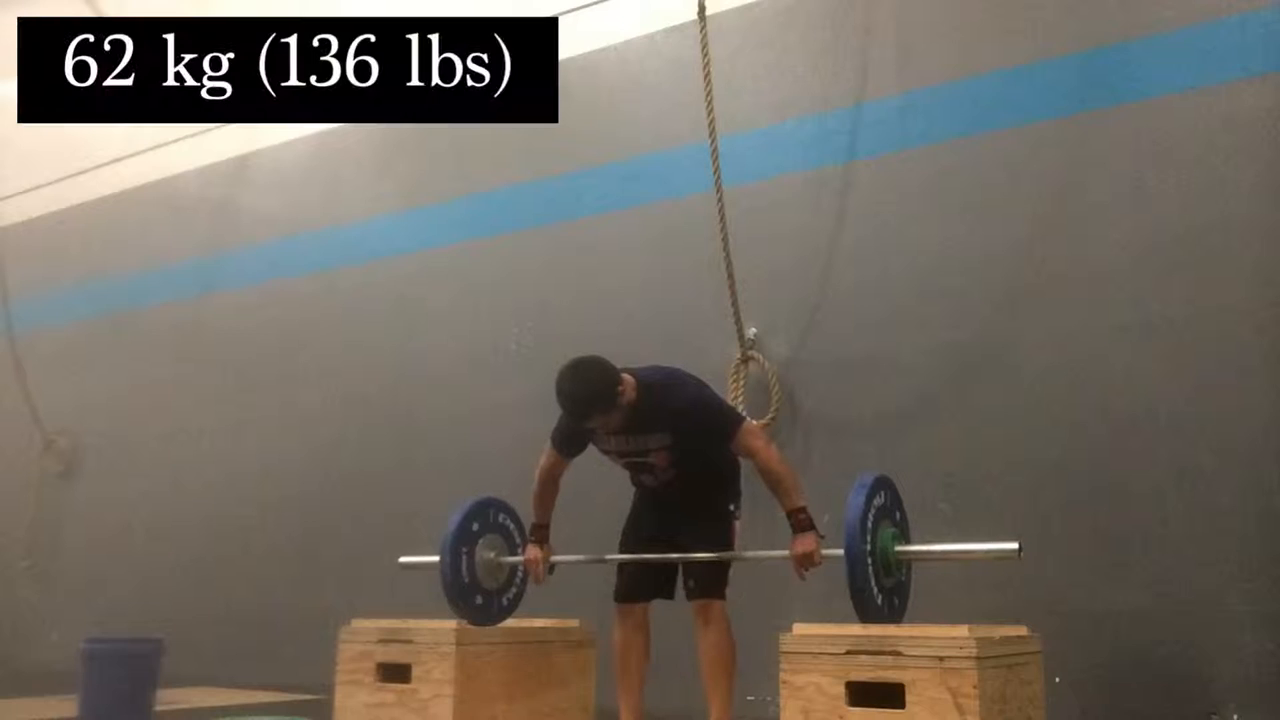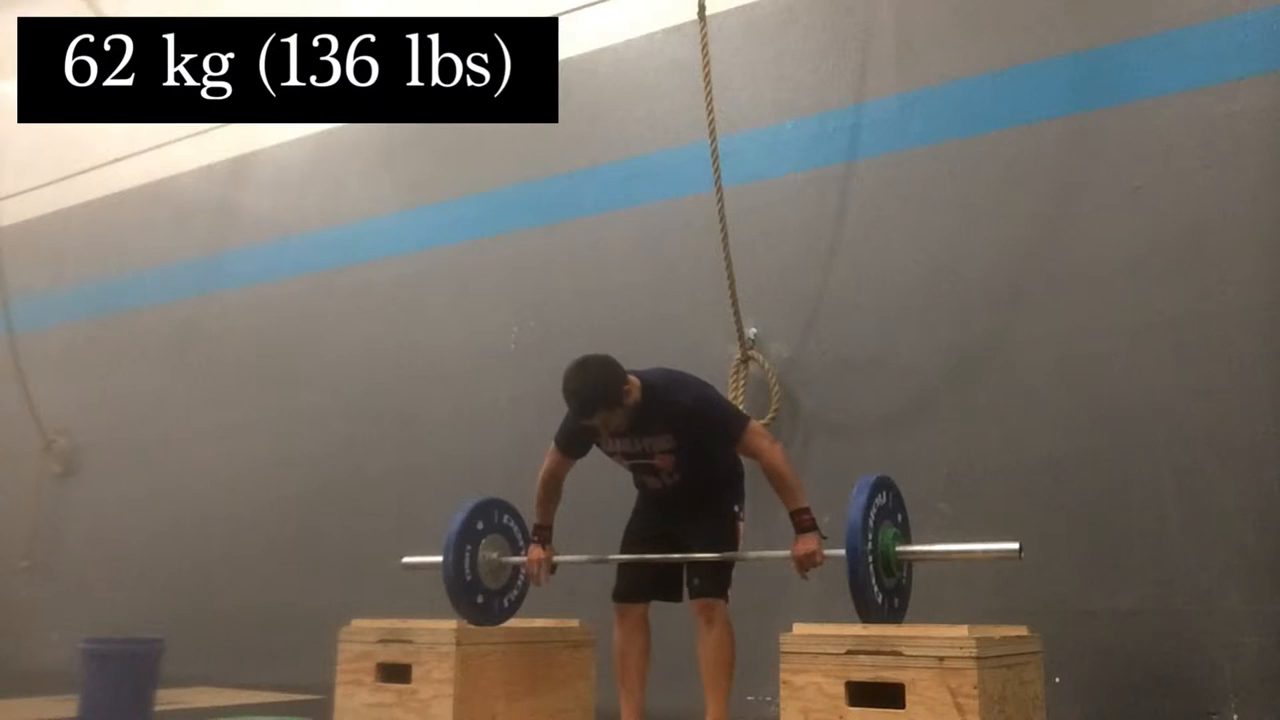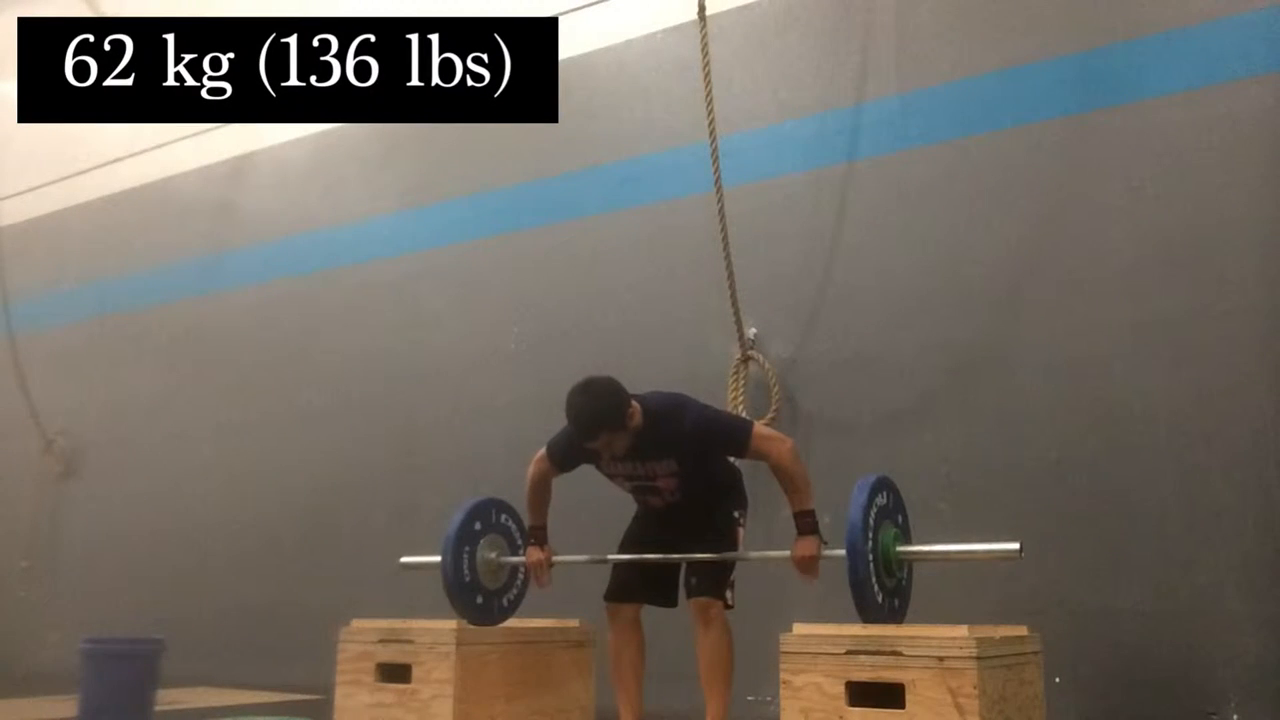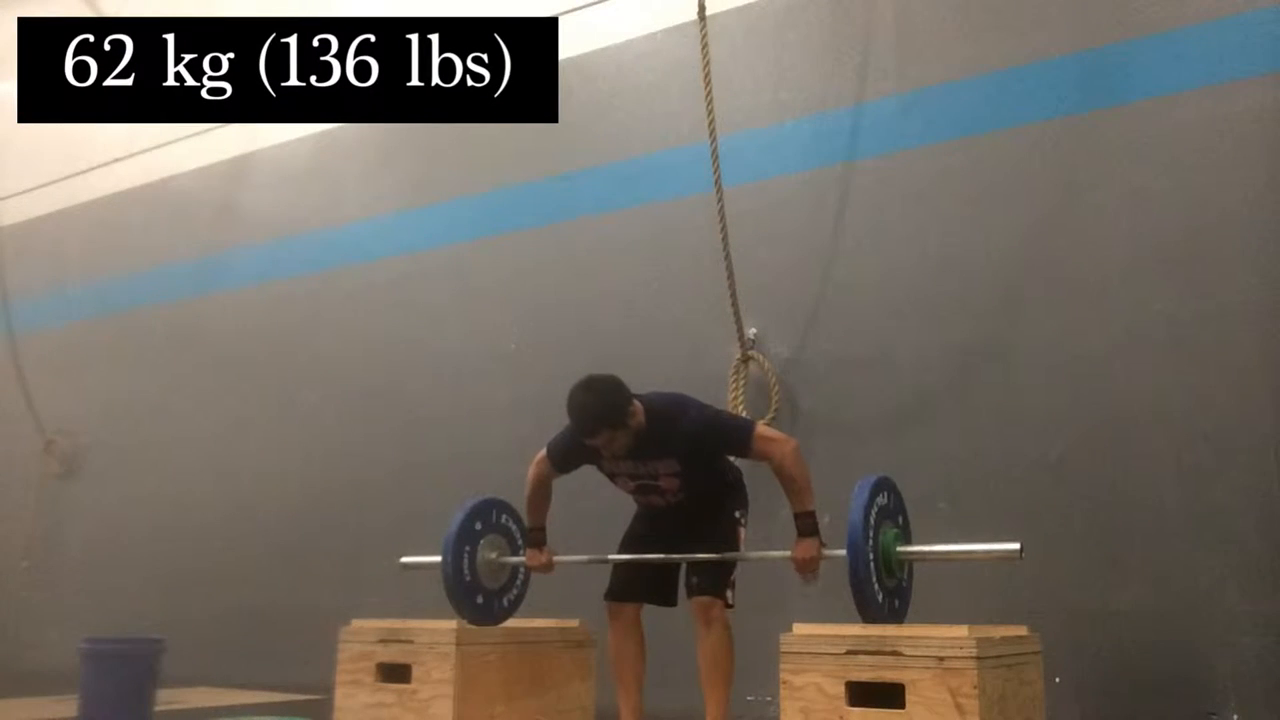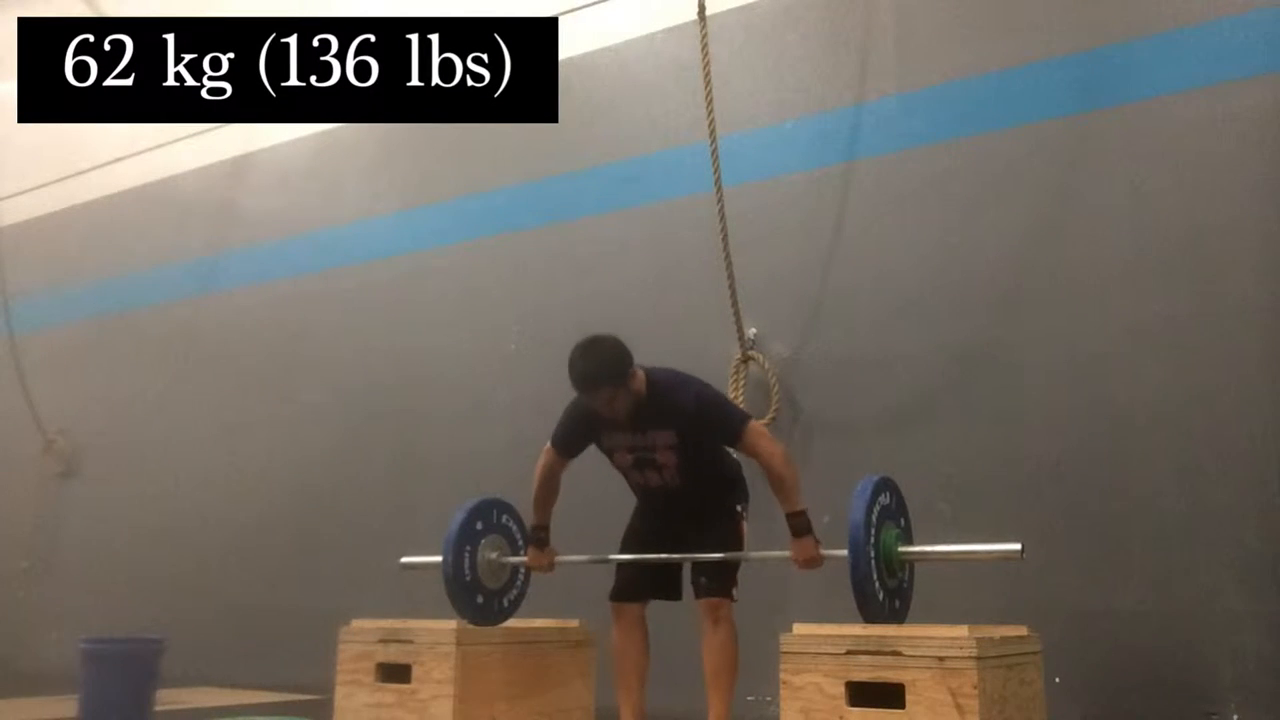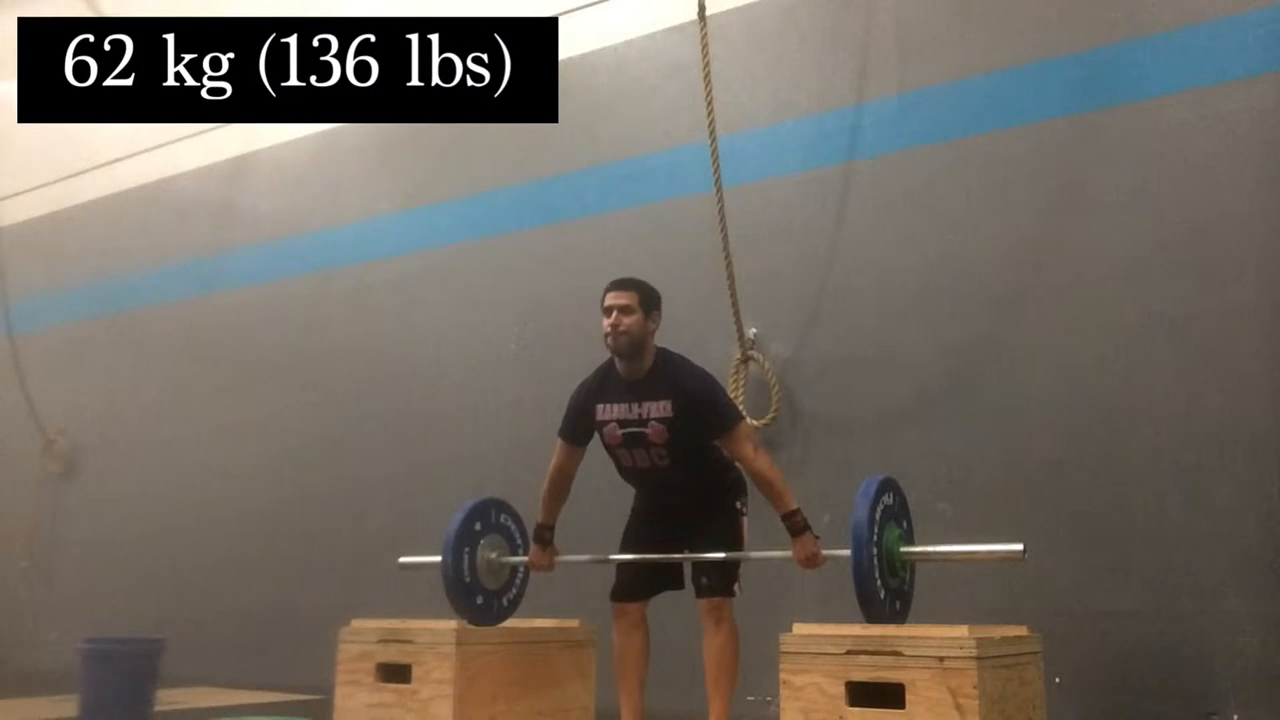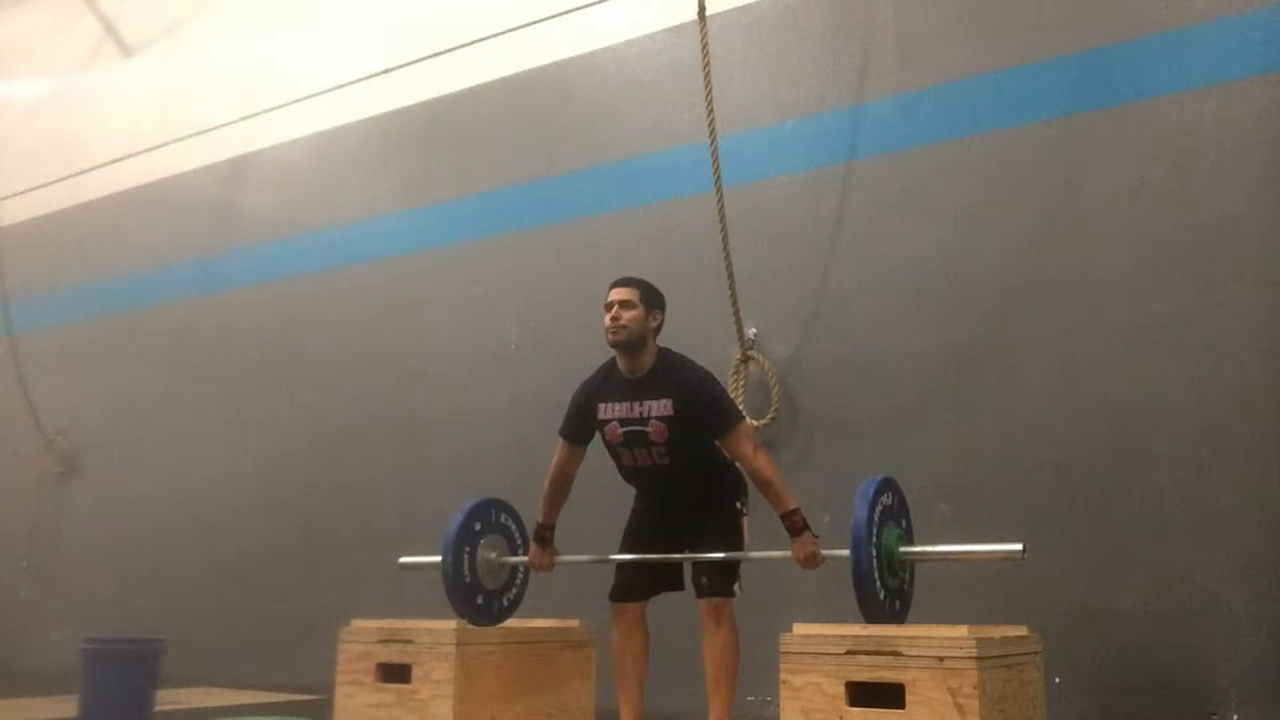
dt=0.7s
person 1, frame 1
left shoulder: (680, 397)
right shoulder: (582, 413)
left elbow: (760, 447)
right elbow: (550, 469)
left wrist: (802, 525)
right wrist: (538, 536)
left hip: (709, 498)
right hip: (653, 500)
left knee: (706, 605)
right knee: (629, 607)
person 1, frame 2
left shoulder: (684, 399)
right shoulder: (585, 415)
left elbow: (767, 448)
right elbow: (553, 470)
left wrist: (805, 527)
right wrist: (541, 537)
left hip: (712, 501)
right hip: (656, 503)
left knee: (708, 604)
right knee: (628, 606)
person 1, frame 3
left shoulder: (684, 420)
right shoulder: (583, 435)
left elbow: (781, 448)
right elbow: (539, 469)
left wrist: (807, 531)
right wrist: (537, 539)
left hip: (714, 508)
right hip: (656, 512)
left knee: (706, 605)
right knee: (619, 606)
person 1, frame 4
left shoulder: (687, 421)
right shoulder: (584, 436)
left elbow: (784, 448)
right elbow: (539, 470)
left wrist: (807, 532)
right wrist: (536, 541)
left hip: (714, 510)
right hip: (656, 514)
left knee: (707, 605)
right knee: (620, 606)
person 1, frame 5
left shoulder: (686, 397)
right shoulder: (585, 413)
left elbow: (769, 449)
right elbow: (549, 467)
left wrist: (800, 531)
right wrist: (539, 539)
left hip: (716, 506)
right hip: (655, 509)
left knee: (713, 605)
right knee: (625, 606)
person 1, frame 6
left shoulder: (688, 382)
right shoulder: (591, 392)
left elbow: (749, 453)
right elbow: (562, 467)
left wrist: (799, 529)
right wrist: (542, 537)
left hip: (712, 504)
right hip: (653, 505)
left knee: (714, 605)
right knee: (626, 607)
person 1, frame 7
left shoulder: (689, 381)
right shoulder: (593, 392)
left elbow: (750, 453)
right elbow: (564, 466)
left wrist: (798, 528)
right wrist: (543, 536)
left hip: (712, 505)
right hip: (653, 505)
left knee: (714, 606)
right knee: (625, 607)
